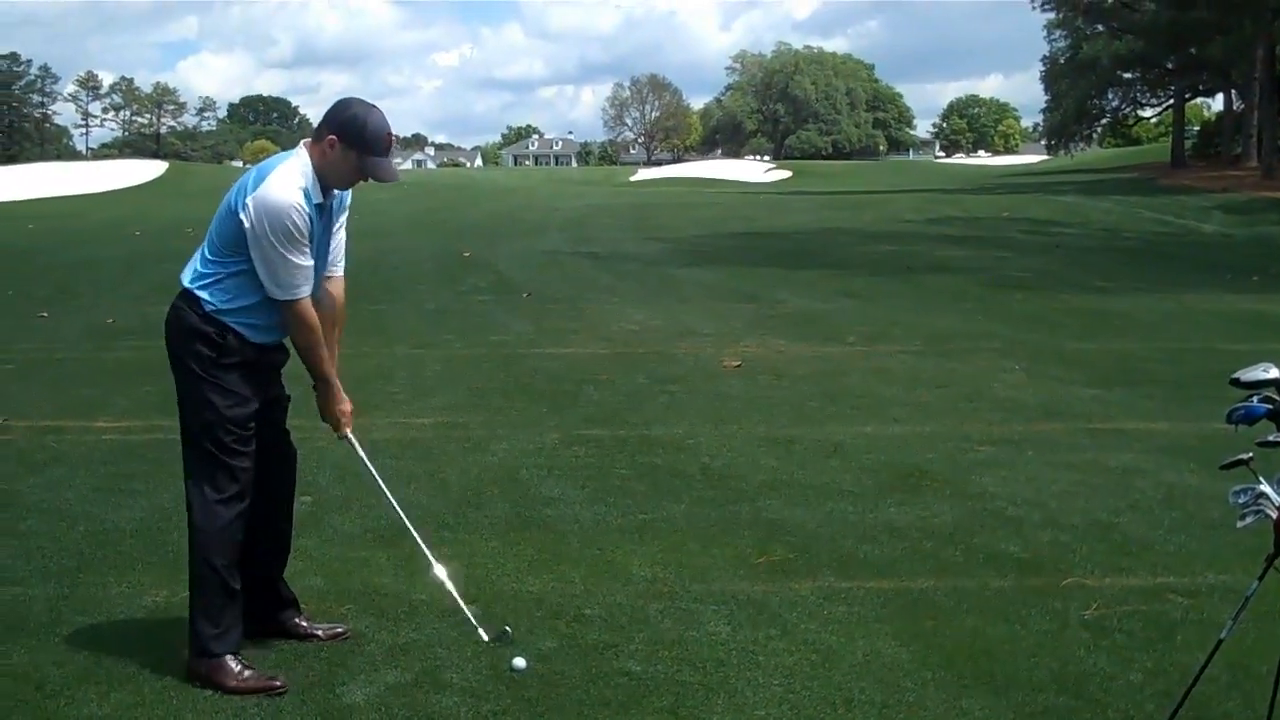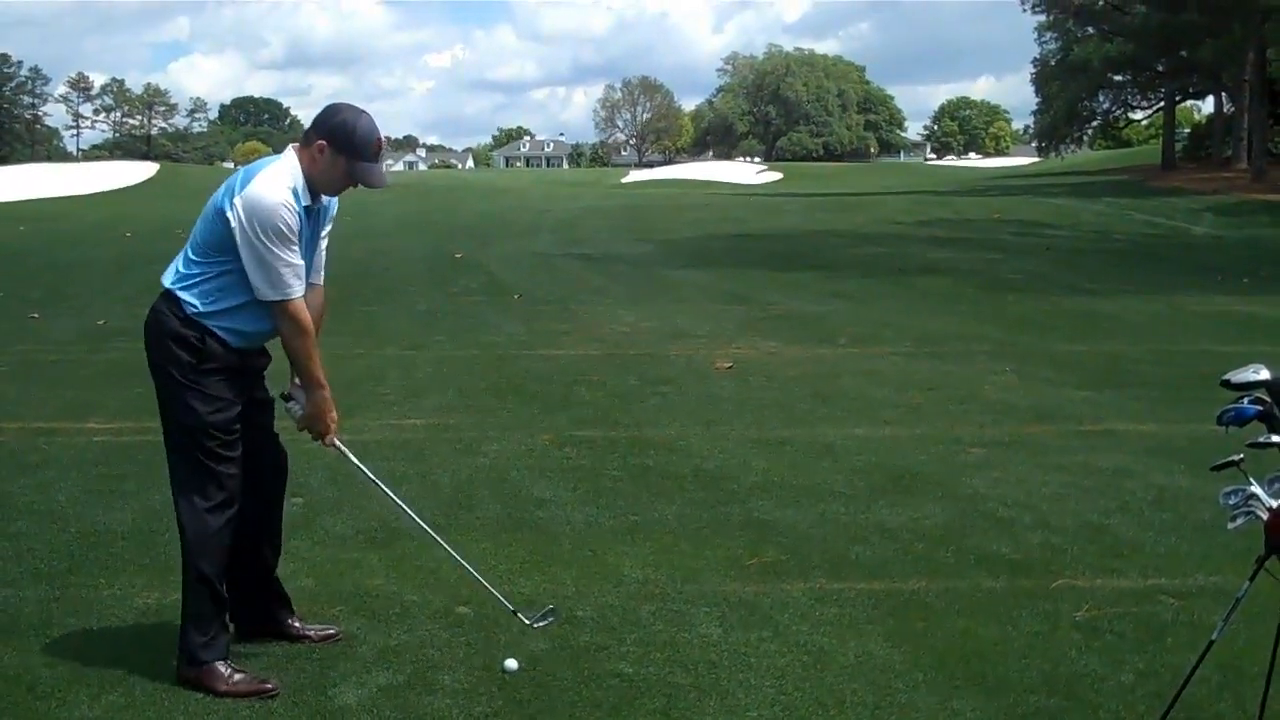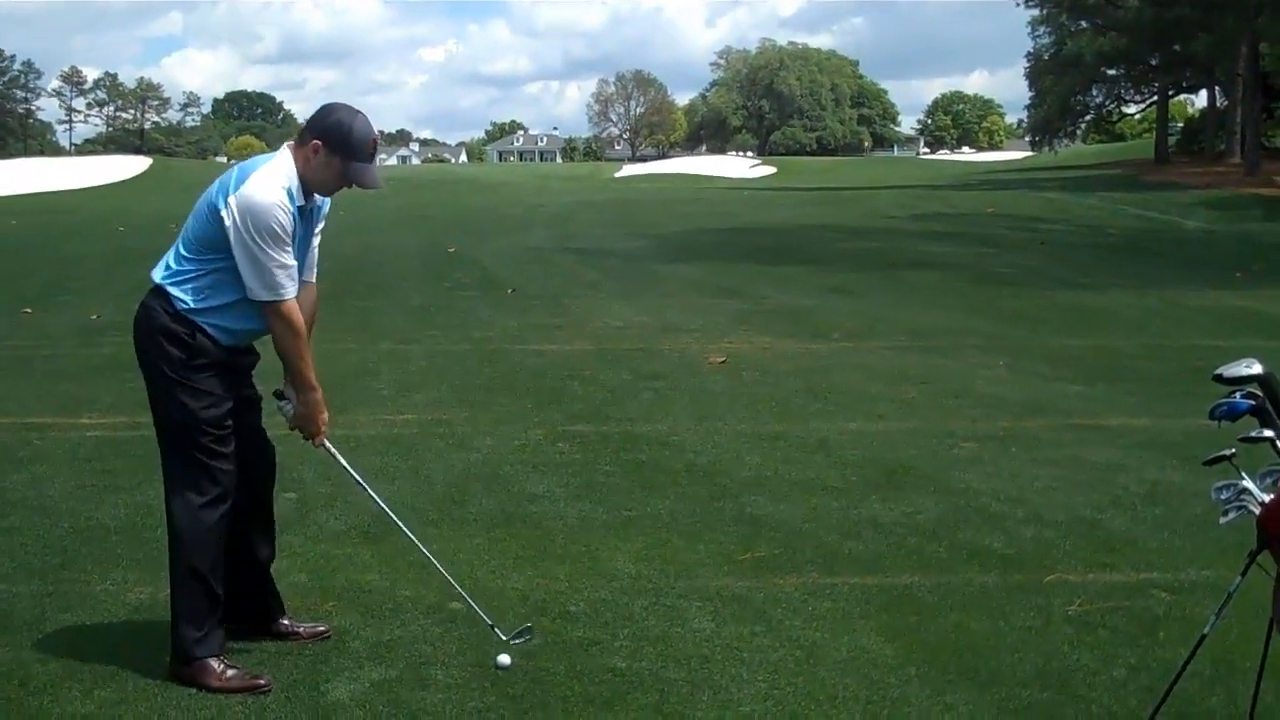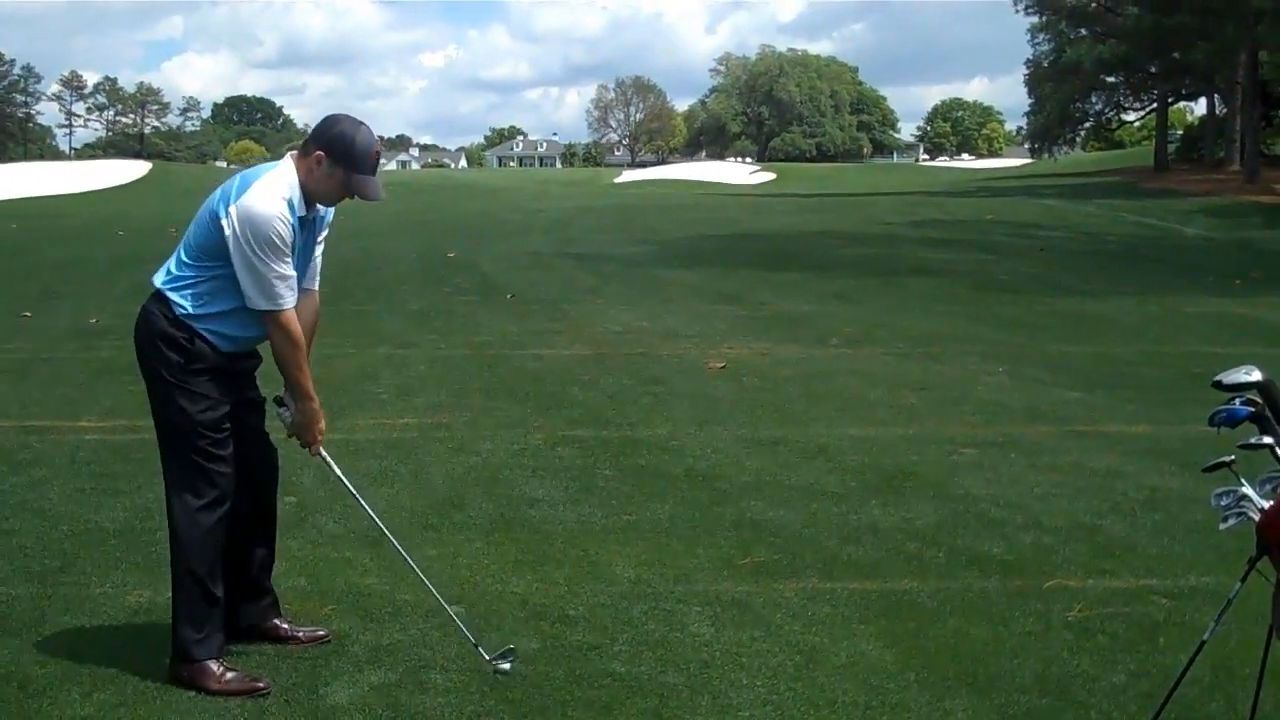
dt=0.2s
person 1, frame 1
left shoulder: (332, 193)
right shoulder: (279, 197)
left elbow: (330, 284)
right elbow: (297, 308)
left wrist: (332, 376)
right wrist: (329, 388)
left hip: (254, 341)
right hip: (210, 338)
left knee: (274, 474)
right knee: (226, 483)
left ankle: (268, 608)
right ankle: (211, 648)
person 1, frame 2
left shoulder: (318, 198)
right shoulder: (267, 198)
left elbow: (311, 292)
right elbow: (288, 309)
left wrist: (307, 384)
right wrist: (319, 392)
left hip: (235, 344)
right hip: (190, 342)
left knee: (263, 474)
right knee: (211, 489)
left ankle: (261, 610)
right ankle: (202, 654)
person 1, frame 3
left shoulder: (311, 196)
right shoulder: (262, 197)
left elbow: (303, 290)
right elbow: (280, 310)
left wrist: (299, 386)
right wrist: (310, 393)
left hip: (224, 340)
right hip: (179, 338)
left knee: (254, 472)
right knee: (205, 485)
left ankle: (253, 609)
right ankle: (195, 650)
person 1, frame 4
left shoulder: (314, 205)
right shoulder: (262, 207)
left elbow: (305, 298)
right elbow: (280, 319)
left wrist: (299, 394)
right wrist: (308, 403)
left hip: (226, 345)
right hip: (180, 342)
left knee: (256, 475)
right knee: (205, 488)
left ankle: (252, 611)
right ankle: (195, 652)
